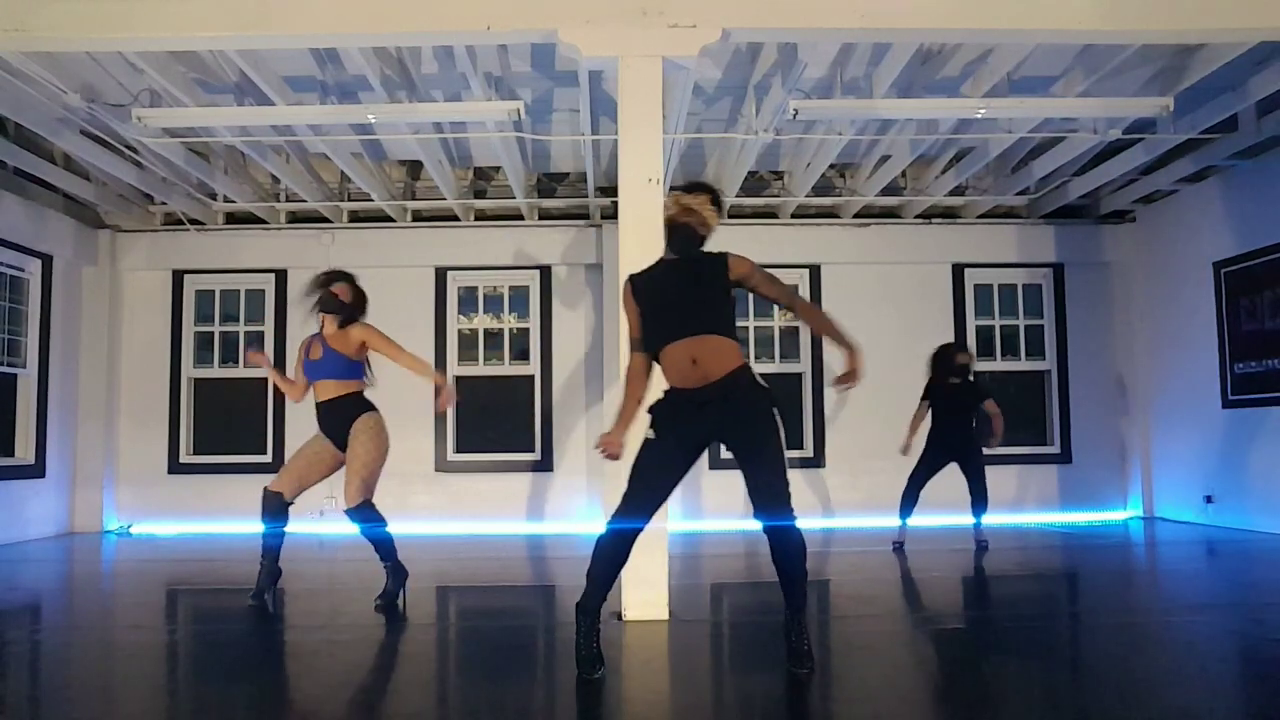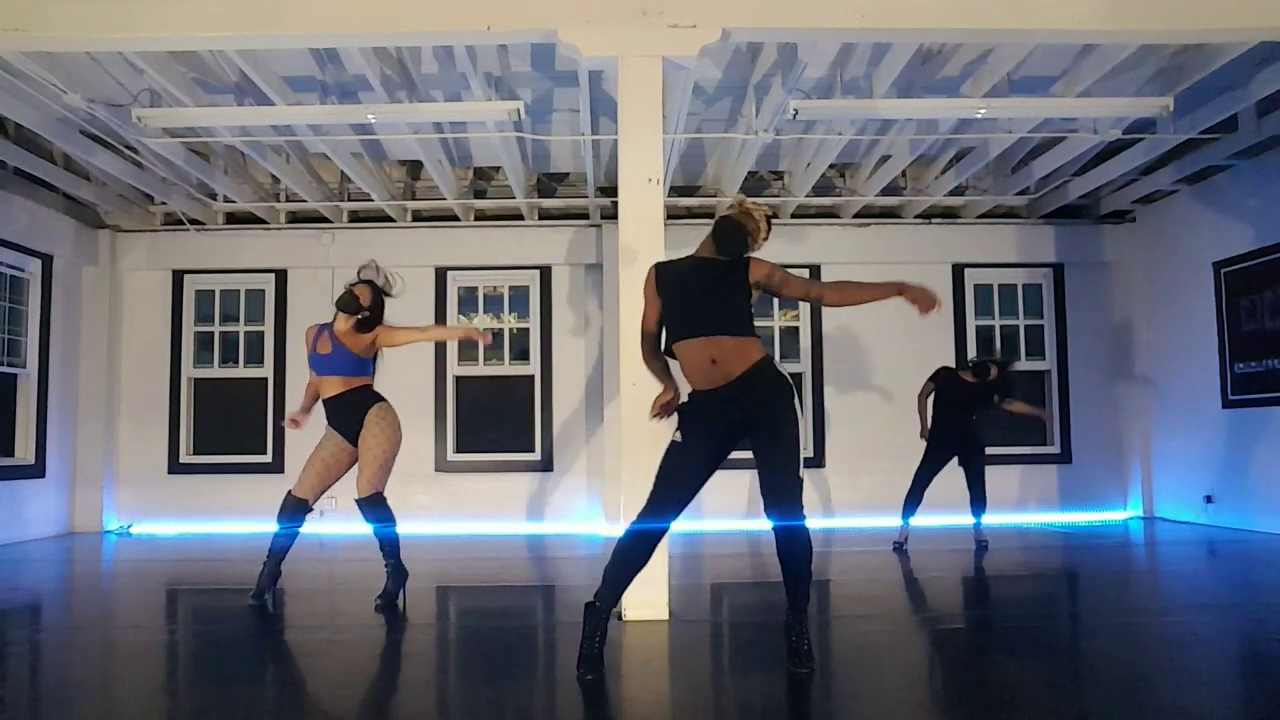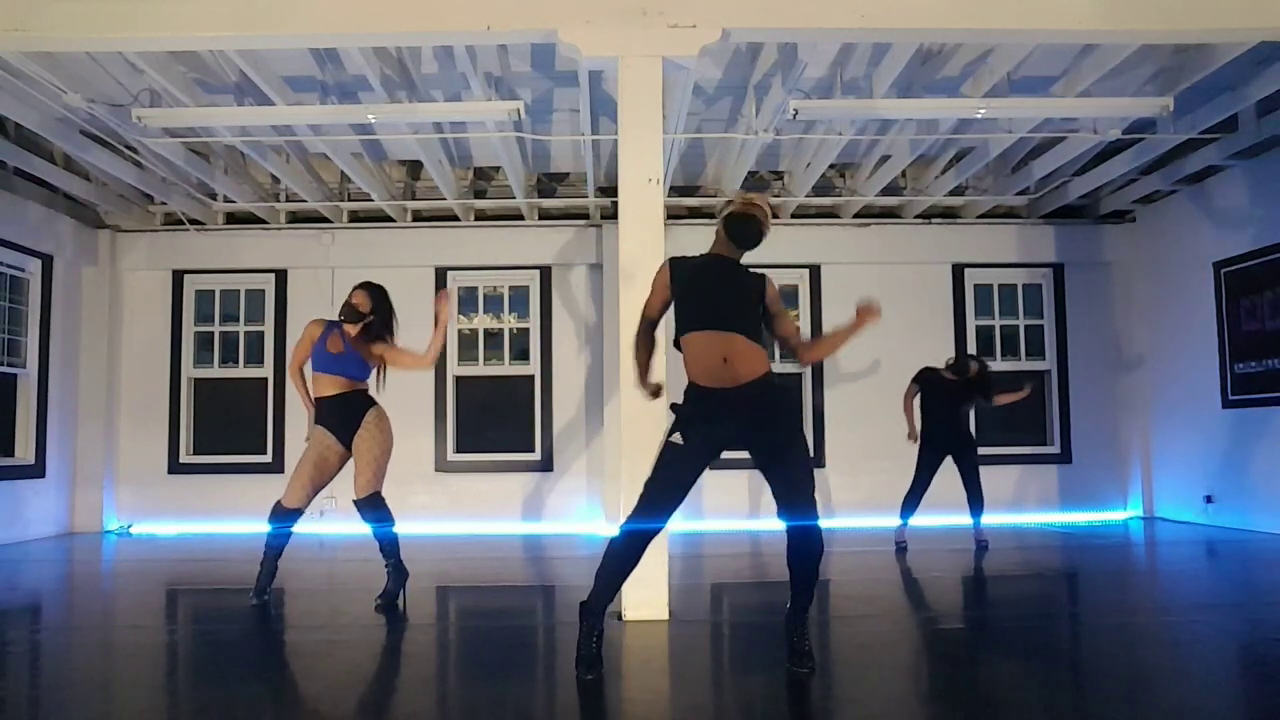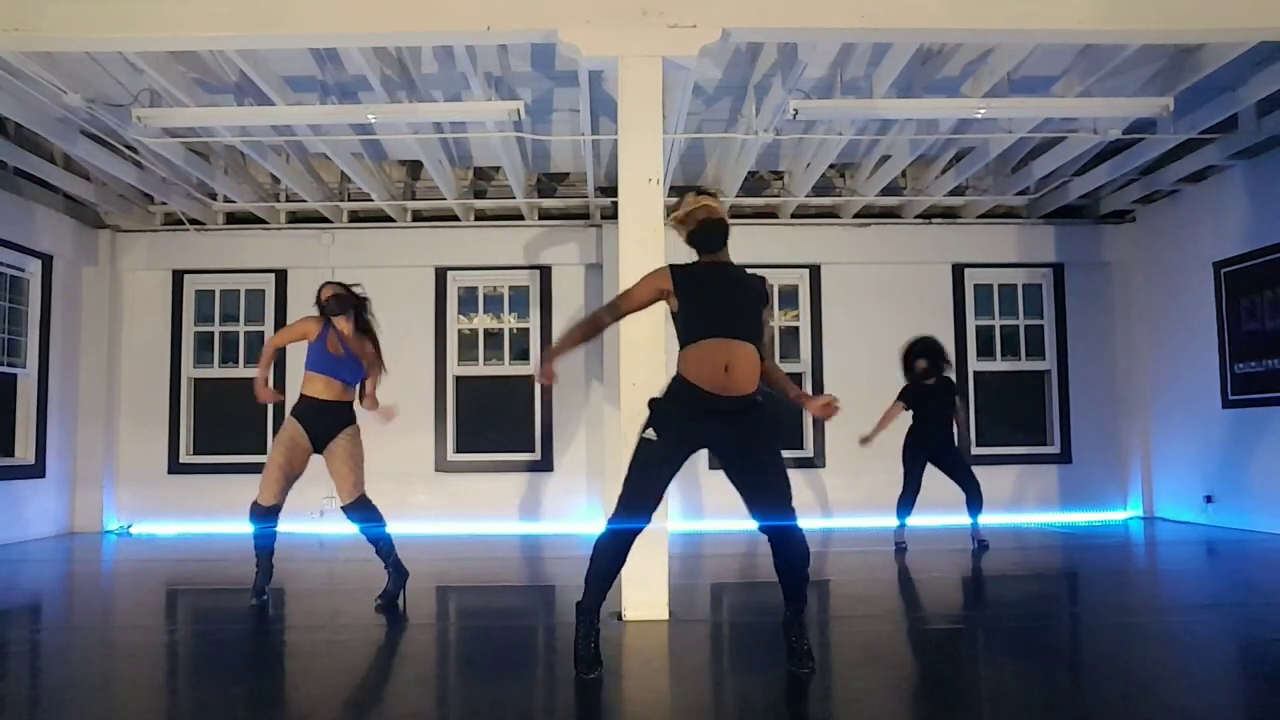
dt=0.3s
person 1, frame 1
left shoulder: (725, 267)
right shoulder: (637, 285)
left elbow: (794, 302)
right elbow: (640, 358)
left wrist: (846, 345)
right wrist: (623, 423)
left hip: (740, 398)
right hip: (680, 408)
left knee: (776, 514)
right knee: (630, 516)
left ankle: (795, 622)
right ankle: (588, 619)
person 1, frame 2
left shoulder: (750, 272)
right shoulder: (661, 275)
left elbow: (826, 293)
right elbow: (650, 343)
left wrist: (900, 289)
right wrist: (669, 386)
left hip: (763, 393)
right hip: (706, 408)
left knee: (786, 513)
right knee: (654, 516)
left ankle: (797, 624)
right ankle: (598, 615)
person 1, frame 3
left shoulder: (761, 285)
right shoulder: (676, 271)
left elbow: (803, 352)
right elbow: (648, 327)
left wrist: (856, 326)
right wrist: (644, 377)
left hip: (766, 404)
right hip: (702, 409)
left knee: (803, 519)
right knee: (647, 518)
left ankle: (797, 625)
right ankle: (592, 615)
person 1, frame 4
left shoulder: (757, 287)
right shoulder: (672, 278)
right elbow: (607, 314)
left wrist: (803, 399)
right wrist: (553, 353)
left hip: (745, 415)
right hip: (682, 408)
left knee: (782, 525)
right knee: (628, 519)
left ankle: (795, 625)
right ankle: (588, 621)
person 2, frame 1
left shoulder: (359, 335)
right shoulder: (307, 344)
left elbow: (403, 357)
right elbow: (296, 391)
left wrist: (440, 382)
right wrist: (267, 366)
left hip: (361, 423)
right hip: (328, 434)
left knee: (356, 502)
right knee: (275, 493)
left ankle: (394, 572)
right ankle: (268, 573)
person 2, frame 2
left shoulder: (372, 335)
right shoulder: (314, 333)
left elbow: (423, 333)
left wrist: (467, 332)
right wrist: (302, 411)
left hip: (373, 415)
right hip: (339, 429)
left knee: (368, 494)
right knee: (299, 496)
left ankle: (395, 571)
right ankle: (269, 572)
person 2, frame 3
left shoulder: (377, 347)
right shoulder: (319, 329)
left elbow: (426, 361)
right elbow: (295, 366)
left wrist: (442, 317)
right wrist: (311, 409)
left hip: (367, 418)
right hip: (328, 427)
left knee: (367, 496)
right knee: (291, 501)
left ankle: (396, 573)
right ankle: (266, 573)
person 2, frame 4
left shoulder: (368, 347)
right shoulder: (314, 327)
left elbow: (367, 395)
right elbow: (272, 344)
left wrist: (378, 408)
right wrist: (262, 382)
left hip: (342, 427)
right hip: (301, 421)
left knee: (353, 500)
right knee: (267, 499)
left ankle: (395, 572)
right ankle: (263, 573)
person 3, frame 1
left shoulder: (974, 388)
right shoulder: (936, 385)
left elbow: (995, 412)
right elbow: (921, 413)
left wrist: (997, 436)
right wrist: (909, 440)
left hip: (967, 446)
right hip: (938, 444)
left knee: (979, 489)
right knee: (914, 484)
left ankle: (978, 528)
right ankle: (902, 528)
person 3, frame 2
left shoulder: (983, 391)
right shoulder: (945, 375)
left elbow: (1009, 403)
right elbow: (923, 395)
left wrist: (1038, 412)
right wrist: (924, 425)
left hip: (970, 443)
right hip: (940, 441)
left knee: (977, 488)
right knee: (919, 483)
left ankle: (978, 529)
right ankle: (904, 527)
person 3, frame 3
left shoulder: (965, 387)
right shoulder: (928, 375)
left elbow: (992, 399)
right elbow: (909, 396)
left wrist: (1022, 393)
right wrist: (912, 426)
left hip: (961, 440)
right hip: (932, 440)
left knee: (973, 487)
right knee: (919, 486)
left ankle: (977, 528)
right ankle: (902, 527)
person 3, frame 4
left shoulder: (947, 384)
right shoulder: (911, 390)
left elbow: (958, 407)
right elbow: (893, 412)
left wrist: (964, 430)
right wrist: (872, 435)
left hip: (944, 446)
right hip: (917, 446)
left knee: (972, 486)
right knee: (911, 489)
left ankle: (975, 528)
right ankle: (900, 528)
